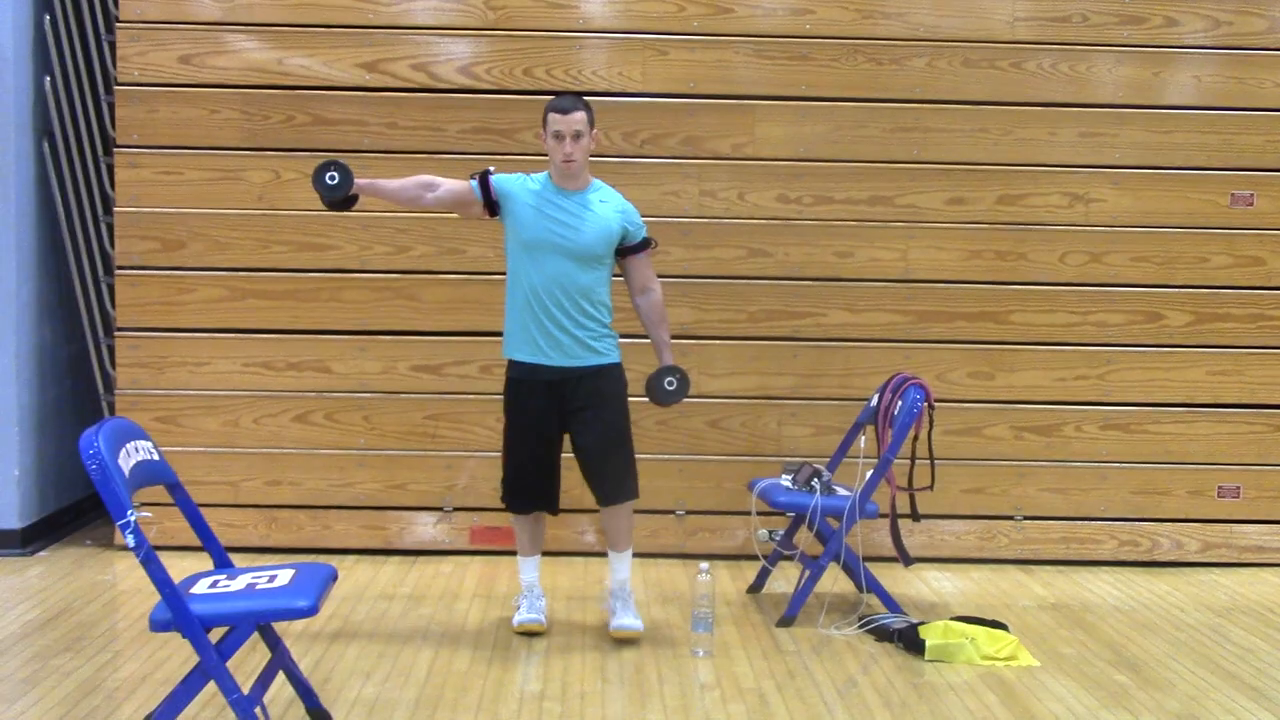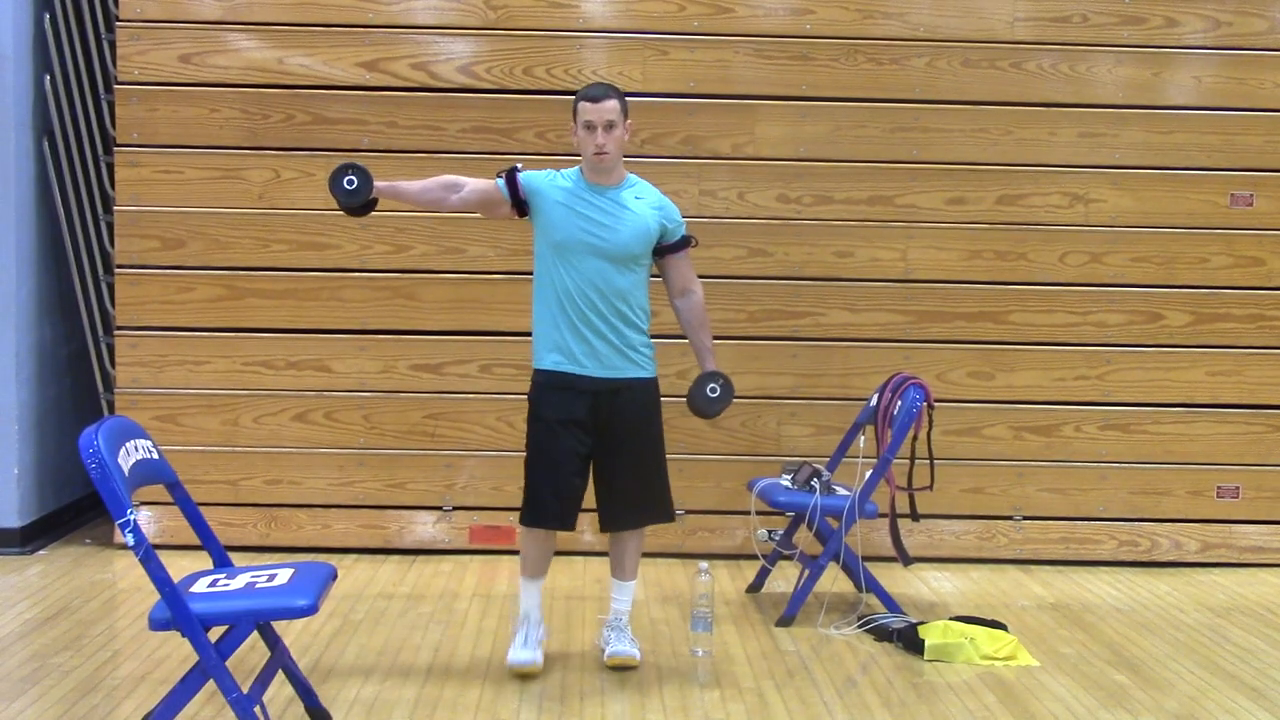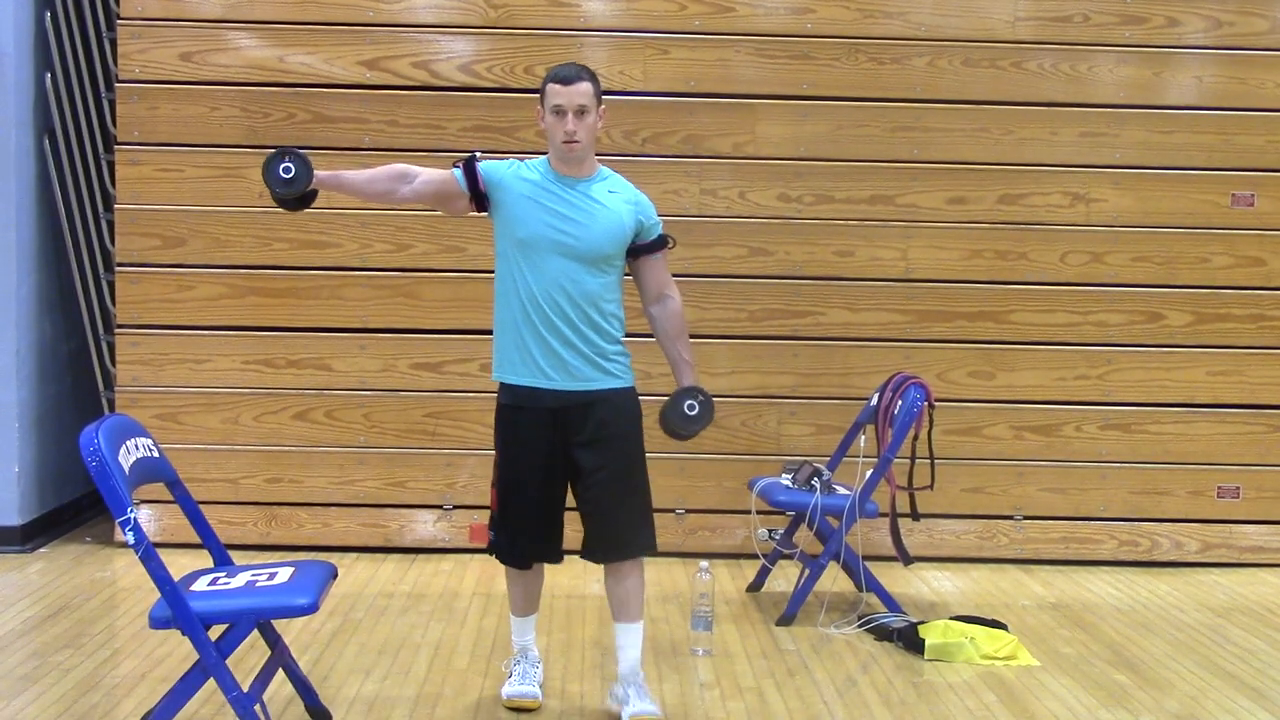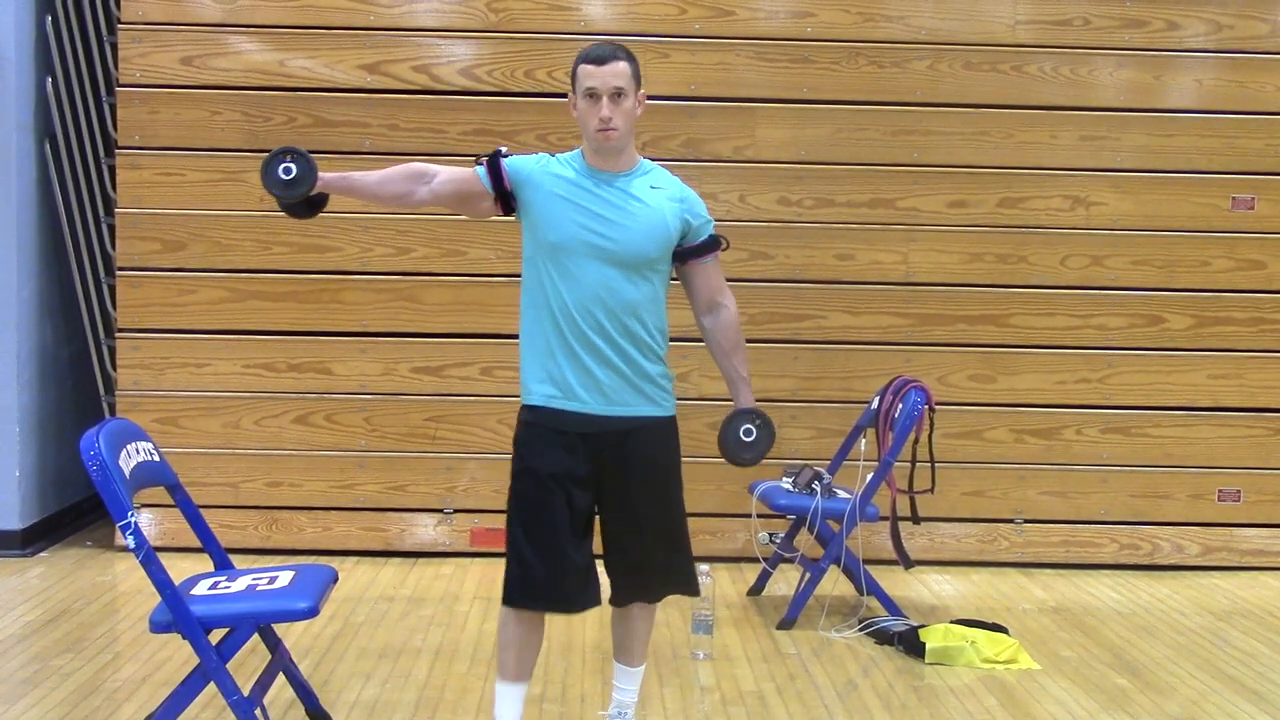
dt=0.7s
person 1, frame 1
left shoulder: (619, 212)
right shoulder: (512, 192)
left elbow: (646, 290)
right elbow: (433, 192)
left wrist: (666, 358)
right wrist: (362, 186)
left hip: (597, 369)
right hip: (529, 369)
left knee: (615, 485)
right knee: (527, 490)
left ankle: (621, 591)
right ankle: (531, 593)
person 1, frame 2
left shoulder: (657, 209)
right shoulder: (543, 190)
left elbow: (686, 294)
right elbow: (456, 192)
left wrist: (708, 365)
right wrist: (382, 188)
left hip: (632, 381)
right hip: (558, 377)
left knee: (630, 509)
right knee: (544, 506)
left ankle: (618, 623)
right ankle: (529, 619)
person 1, frame 3
left shoulder: (632, 204)
right shoulder: (505, 181)
left elbow: (662, 299)
right elbow: (410, 183)
left wrist: (686, 381)
right wrist: (322, 178)
left hip: (607, 394)
right hip: (526, 394)
left knee: (623, 539)
right knee: (523, 540)
right ankle: (525, 657)
person 1, frame 4
left shoulder: (678, 201)
right shoulder: (533, 177)
left elbow: (715, 309)
right elbow: (425, 183)
left wrist: (744, 399)
right wrist: (328, 181)
left hip: (644, 420)
right hip: (551, 416)
left knee: (640, 581)
right knee: (533, 581)
